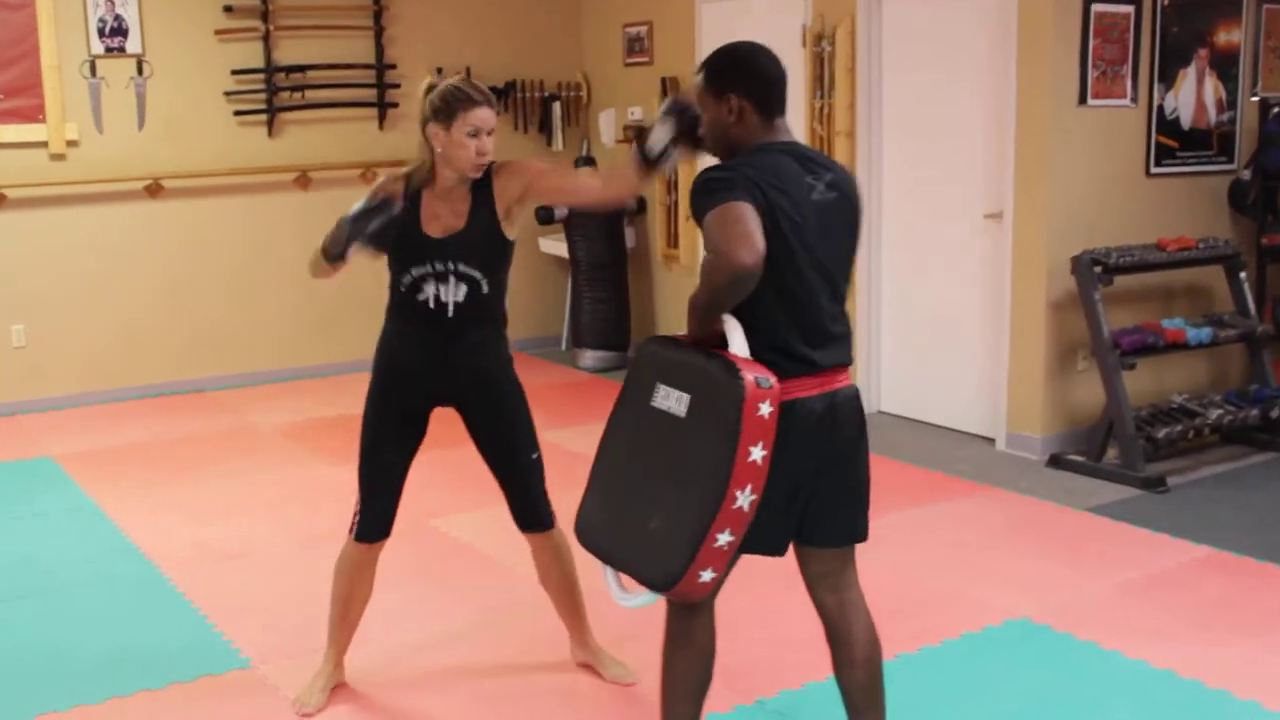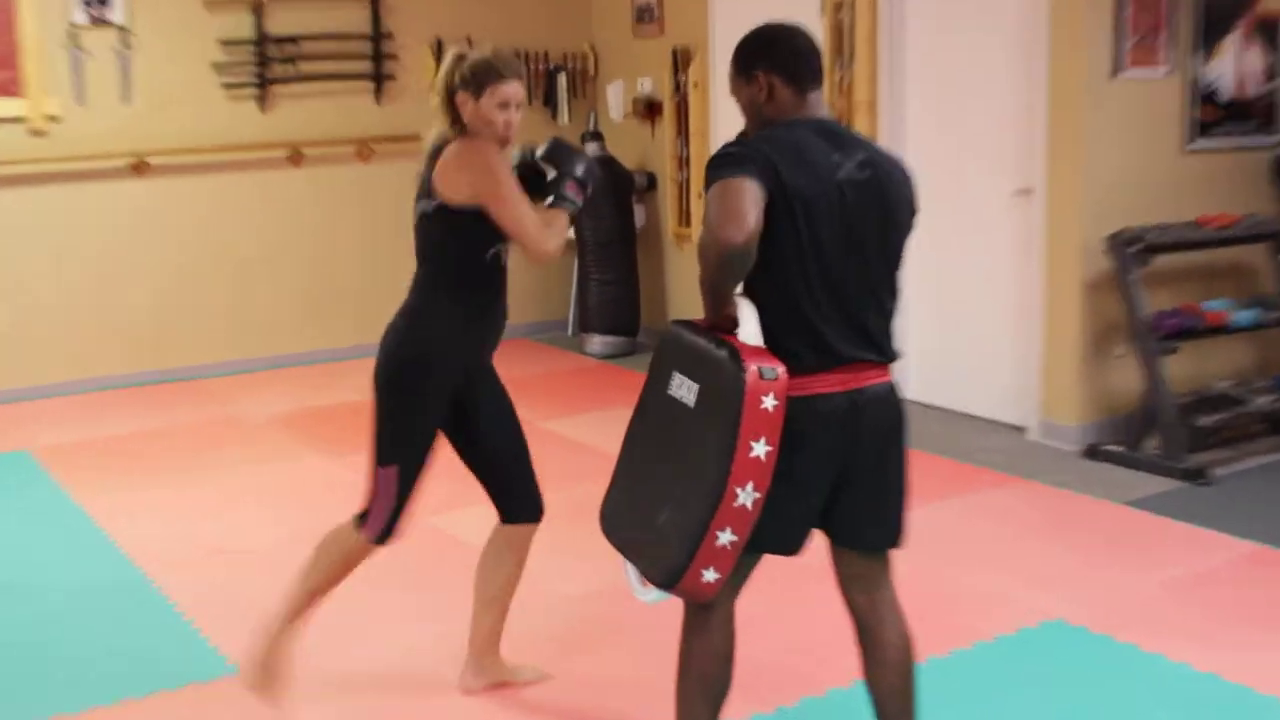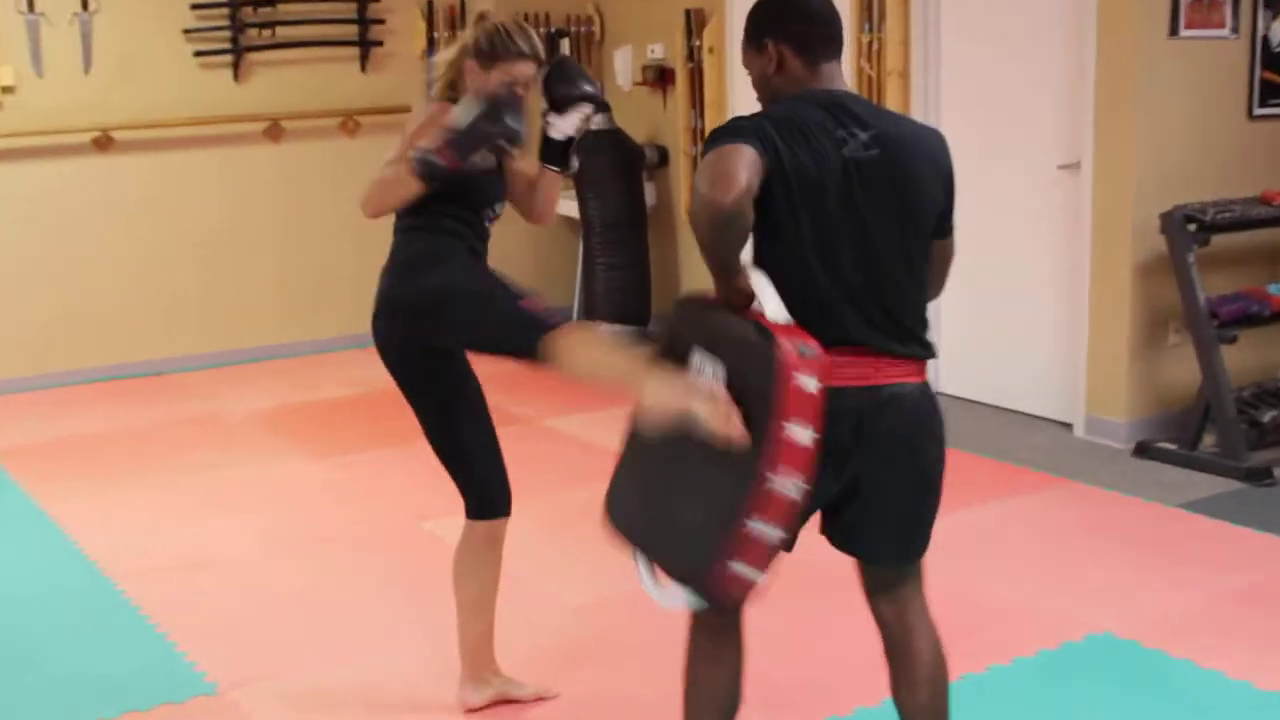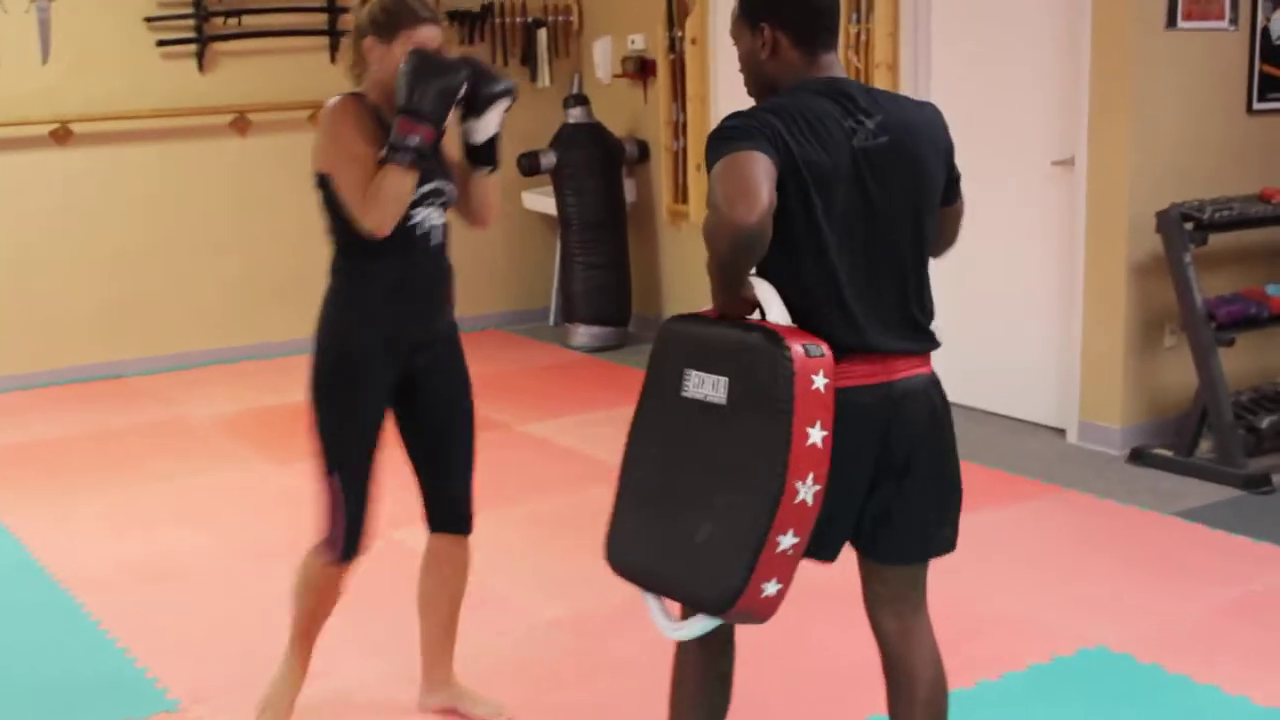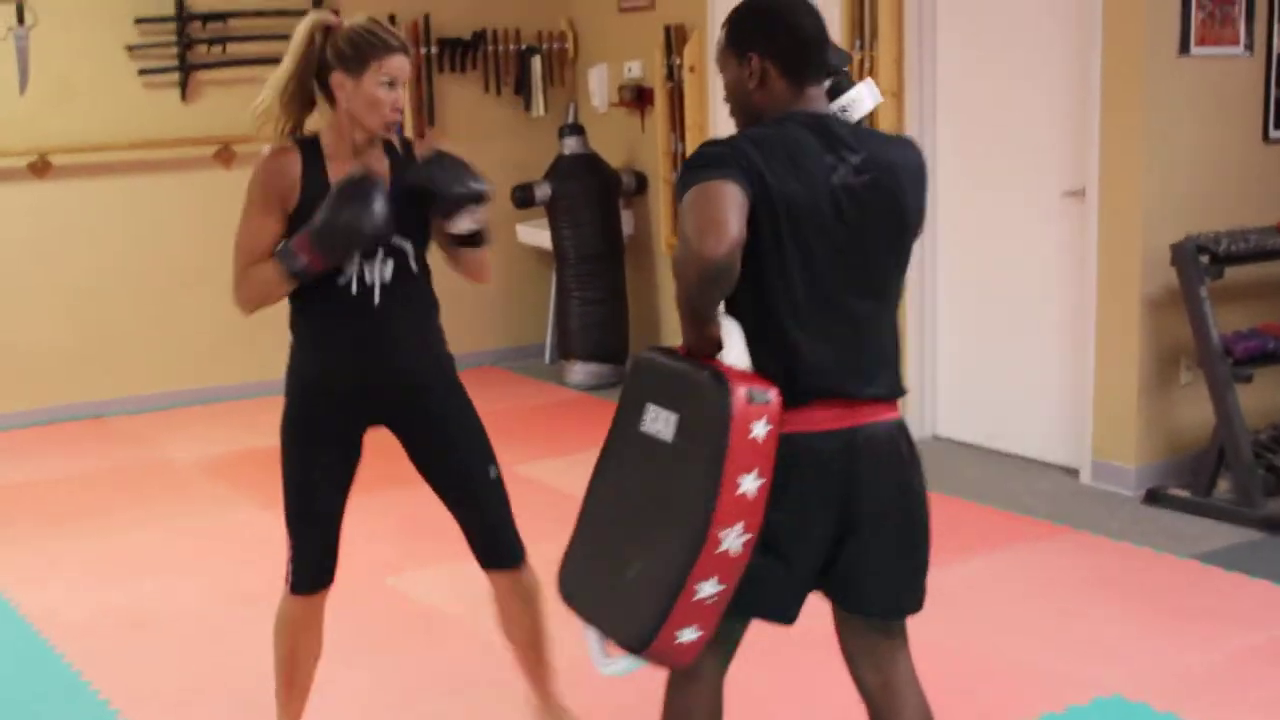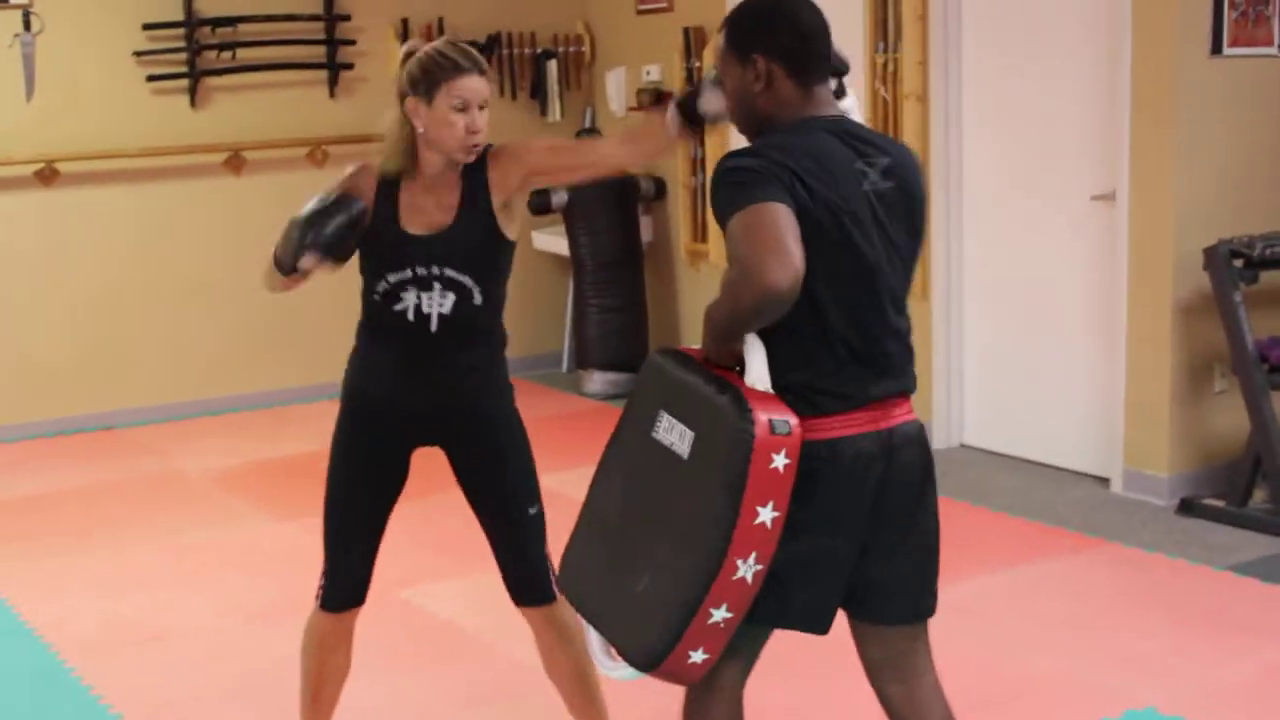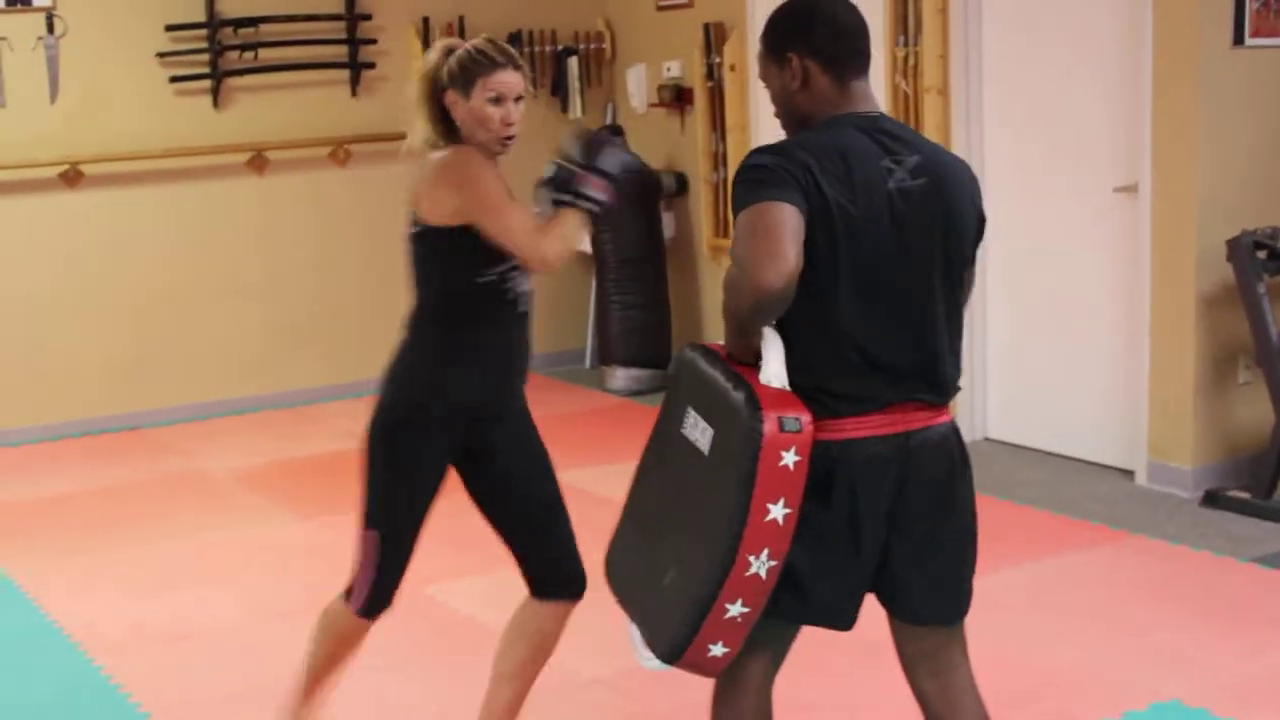
dt=0.3s
person 1, frame 1
left shoulder: (729, 182)
right shoulder: (839, 181)
left elbow: (742, 258)
left wrist: (699, 316)
right hip: (835, 406)
right knee: (838, 590)
person 1, frame 2
left shoulder: (751, 158)
right shoulder: (890, 172)
left elbow: (732, 234)
left wrist: (715, 301)
left hip: (783, 406)
right hip: (871, 401)
left knee: (710, 588)
right knee: (872, 590)
person 1, frame 3
left shoulder: (755, 136)
right shoulder: (926, 147)
left elbow: (722, 198)
right elbow: (931, 280)
left wrist: (729, 279)
right hip: (901, 400)
right knee: (901, 601)
person 1, frame 4
left shoulder: (756, 130)
right shoulder: (925, 127)
left elbow: (742, 215)
left wrist: (727, 289)
right hip: (909, 395)
right knee: (903, 616)
person 1, frame 5
left shoulder: (731, 161)
right shoulder: (902, 163)
left elbow: (712, 246)
left wrist: (697, 325)
left hip: (771, 447)
right hip: (876, 444)
left knee: (698, 653)
right knee: (885, 662)
person 1, frame 6
left shoulder: (758, 169)
right shoulder: (900, 165)
left elbow: (774, 276)
left wrist: (719, 333)
left hip: (799, 455)
right hip: (896, 444)
person 1, frame 7
left shoulder: (782, 167)
right shoulder: (953, 176)
left elbow: (768, 276)
left wrist: (740, 333)
left hip: (822, 455)
right hip: (928, 448)
left knee: (747, 655)
person 2, frame 1
left shoulder: (508, 185)
right shoulder: (397, 193)
left elbow: (610, 189)
right elbow: (320, 266)
left wrist: (659, 145)
right wrist: (342, 240)
left hip: (484, 370)
right hip: (403, 371)
left knee: (537, 518)
right knee: (370, 527)
left ankle: (584, 642)
right ankle: (331, 666)
person 2, frame 2
left shoulder: (452, 158)
right shoulder: (478, 156)
right elbow: (541, 243)
left wrist: (535, 186)
right wrist: (570, 187)
left hip: (460, 358)
right hip: (427, 350)
left knee: (522, 509)
right knee: (380, 521)
left ankle: (483, 660)
right ankle: (280, 634)
person 2, frame 3
left shoulder: (493, 130)
right shoulder: (442, 117)
left elbow: (538, 210)
right elbow: (374, 201)
left wrist: (560, 135)
right wrist: (446, 153)
left hip: (414, 320)
right hip: (426, 289)
left knee: (489, 503)
right knee: (551, 334)
right ankle: (667, 396)
person 2, frame 4
left shoulder: (416, 115)
right shoulder: (345, 117)
left elbow: (481, 212)
right elbow: (375, 215)
left wrist: (484, 134)
right wrist: (417, 127)
left hip: (433, 333)
right hip: (359, 335)
left knee: (454, 517)
right knee: (347, 532)
person 2, frame 5
left shoulder: (412, 161)
right shoulder: (284, 167)
left elbow: (477, 270)
right elbow: (247, 292)
left wrist: (464, 217)
right wrist: (314, 247)
left hip: (419, 376)
right hip: (325, 387)
left knee: (503, 550)
right knee: (309, 577)
person 2, frame 6
left shoulder: (507, 169)
right shoulder: (368, 183)
left elbow: (625, 148)
right elbow: (282, 276)
right wrist: (300, 250)
left hip: (476, 399)
right hip: (378, 402)
left knee: (535, 591)
right knee: (340, 597)
person 2, frame 7
left shoulder: (489, 181)
right shoulder: (457, 170)
right elbow: (540, 253)
left wrist: (559, 203)
right wrist: (589, 186)
left hip: (497, 410)
right hip: (427, 405)
left knee: (561, 584)
right knee: (371, 594)
